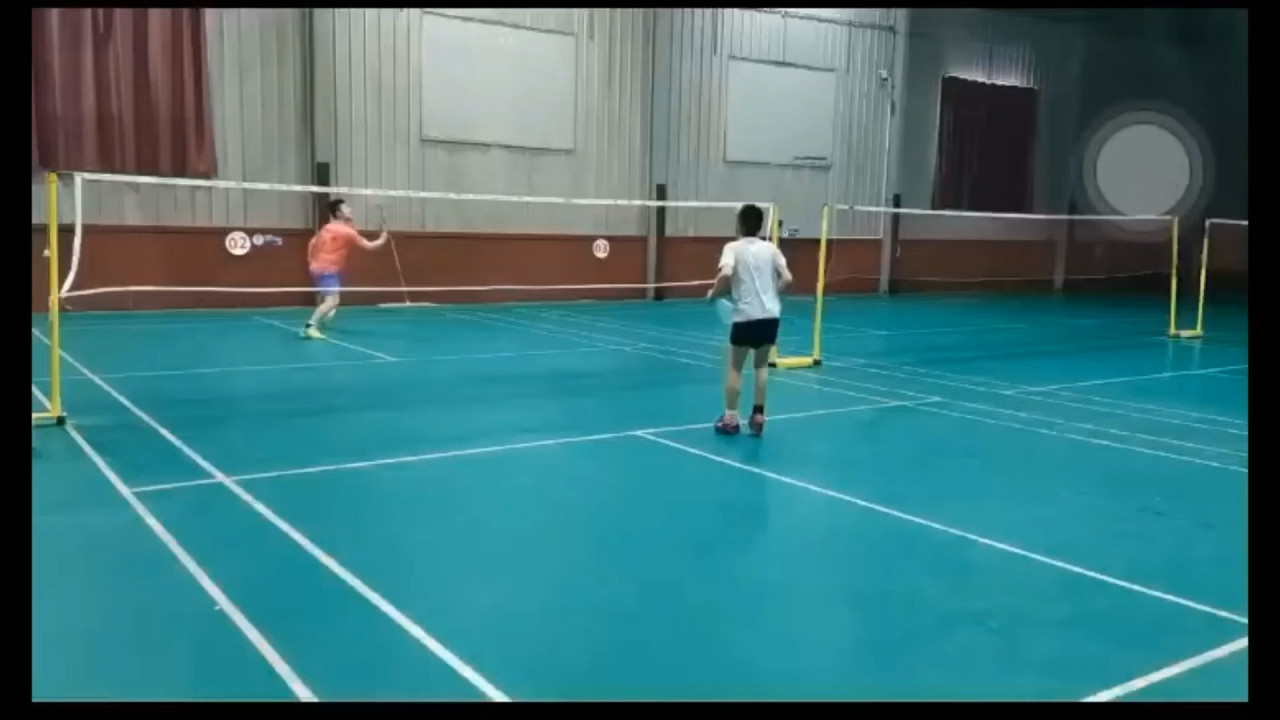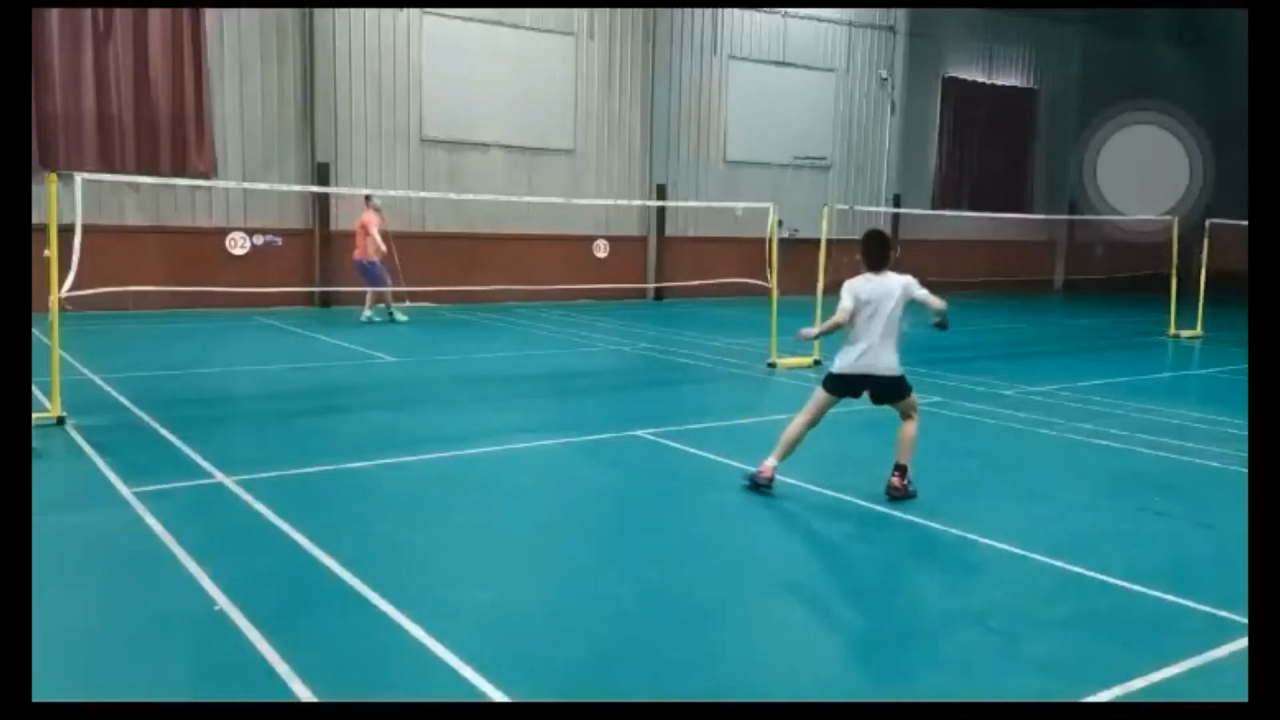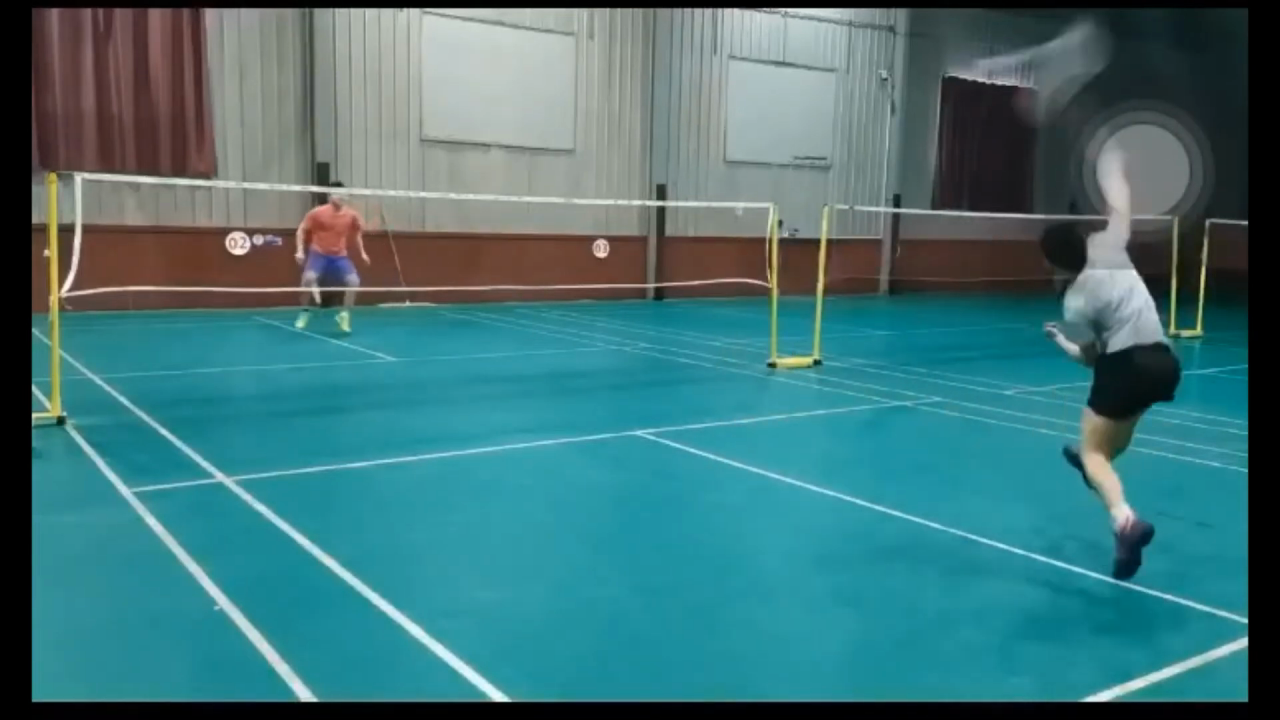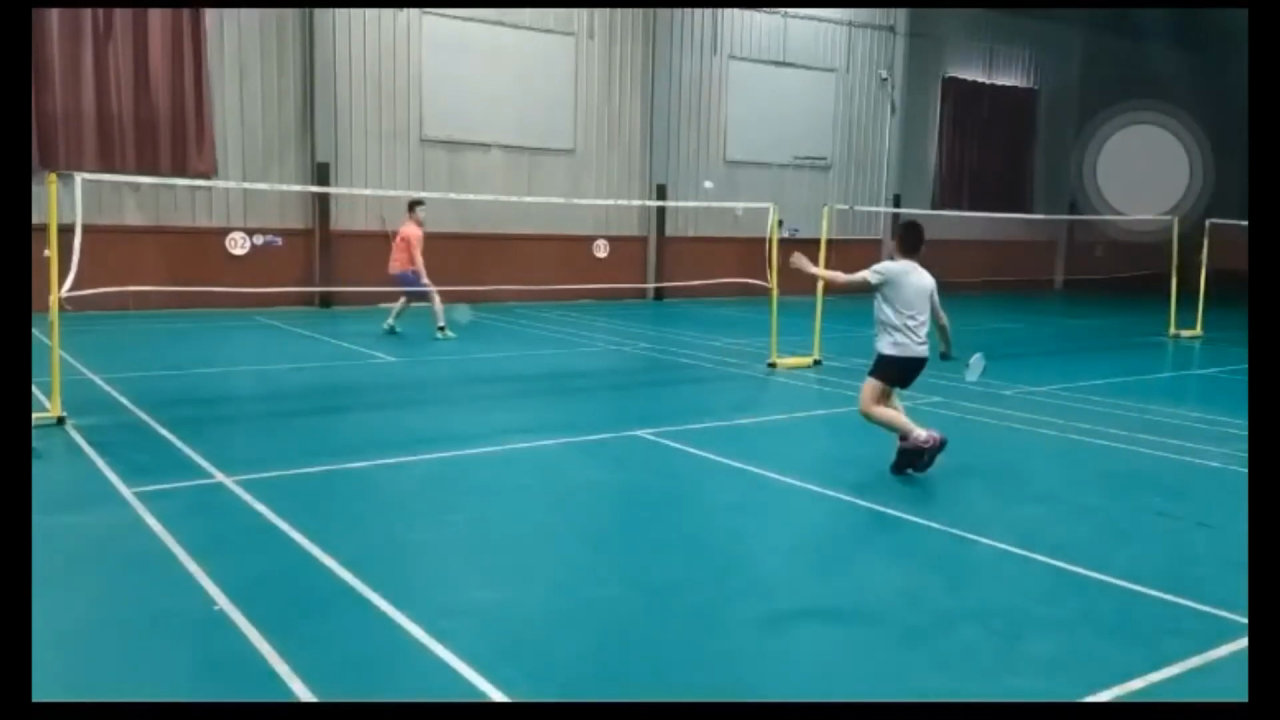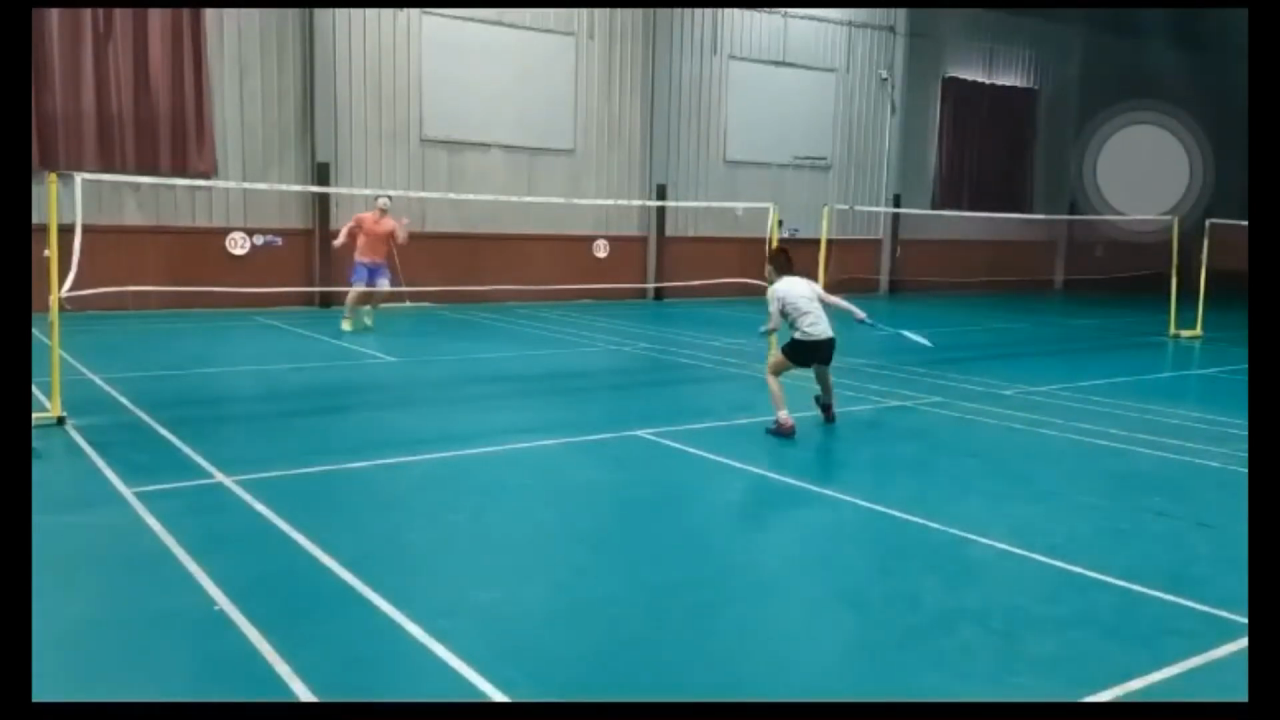
dt=1s
person 1, frame 1
left shoulder: (733, 248)
right shoulder: (771, 248)
left elbow: (726, 274)
right elbow: (787, 279)
left wrist: (713, 294)
left hip: (746, 315)
right hip: (770, 315)
left knee: (735, 367)
right knee: (761, 365)
left ankle: (730, 419)
right ankle: (758, 416)
person 1, frame 2
left shoulder: (853, 286)
right shoulder: (904, 283)
left elbow: (841, 319)
right elbow: (939, 307)
left wrist: (814, 333)
right wrist: (942, 319)
left hip: (849, 367)
right hip: (886, 369)
left knee: (808, 417)
right knee: (911, 415)
left ankle: (767, 470)
right ankle: (899, 478)
person 1, frame 3
left shoulder: (1077, 304)
right shoulder: (1107, 248)
left elbow: (1090, 359)
right elbow: (1120, 202)
left wrist: (1062, 342)
right wrist: (1111, 162)
left hip: (1125, 364)
right hip: (1163, 364)
left knee: (1095, 453)
right knee: (1116, 434)
left ankle: (1126, 522)
person 1, frame 4
left shoulder: (887, 270)
right shoulder: (928, 279)
left elbow: (845, 280)
right elbow: (941, 321)
left wrist: (810, 268)
right wrist: (947, 347)
left hip: (895, 352)
right hip: (918, 354)
left knee: (868, 406)
right knee: (884, 397)
left ankle: (925, 438)
right ankle: (908, 445)
person 1, frame 5
left shoulder: (774, 290)
right shoulder: (805, 282)
left elbow: (775, 325)
right elbow: (830, 298)
left wrist: (765, 329)
right wrist: (856, 311)
left hip: (805, 340)
right hip: (827, 339)
left knee: (772, 371)
right knee: (821, 370)
left ankle: (784, 422)
right ankle: (827, 408)
